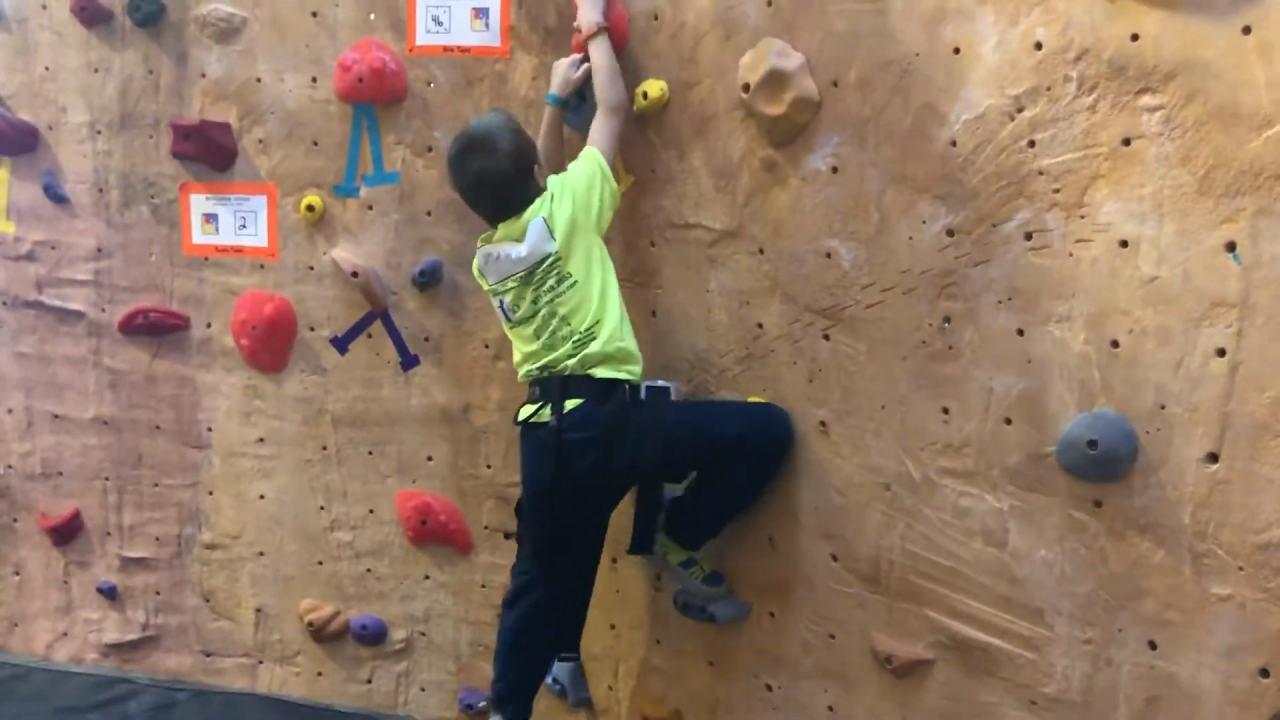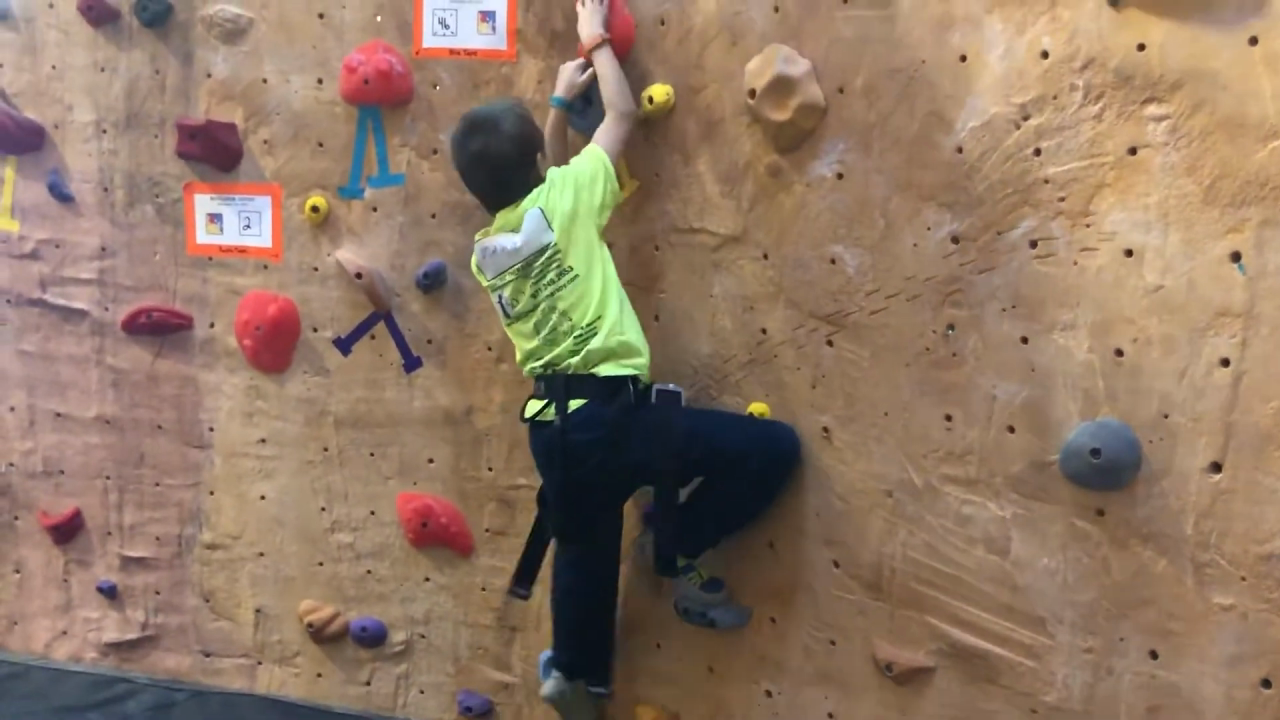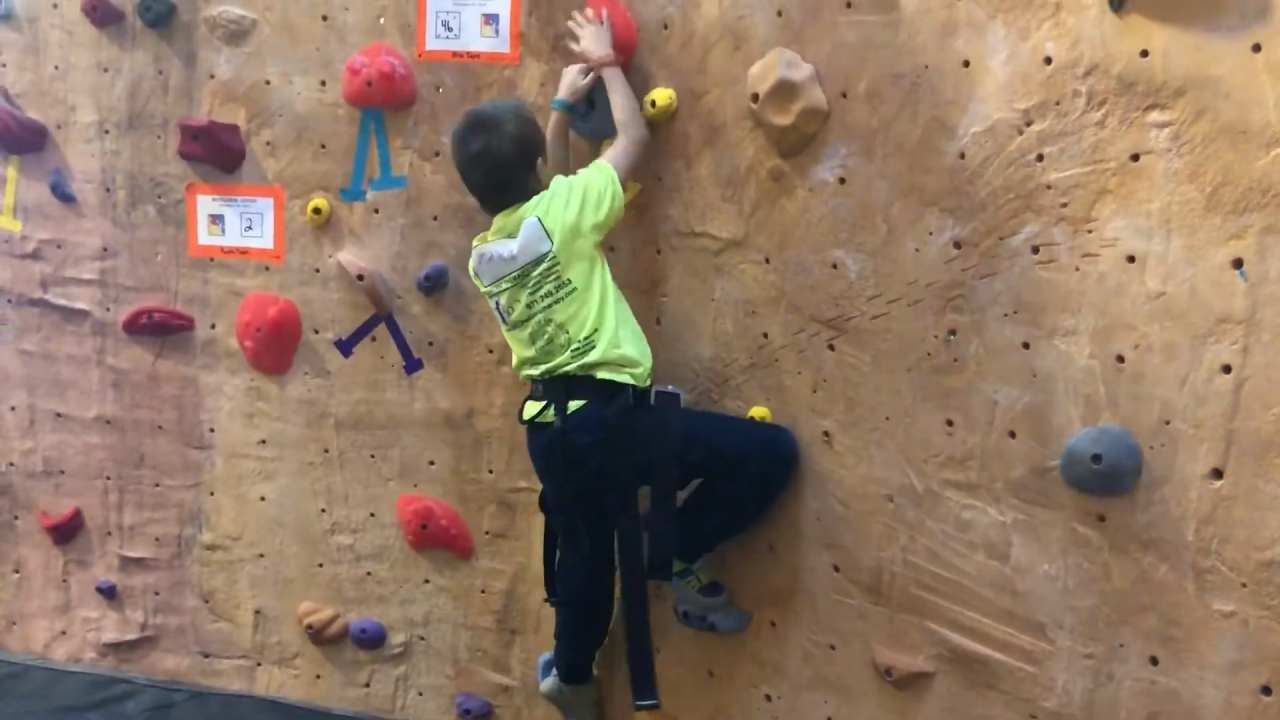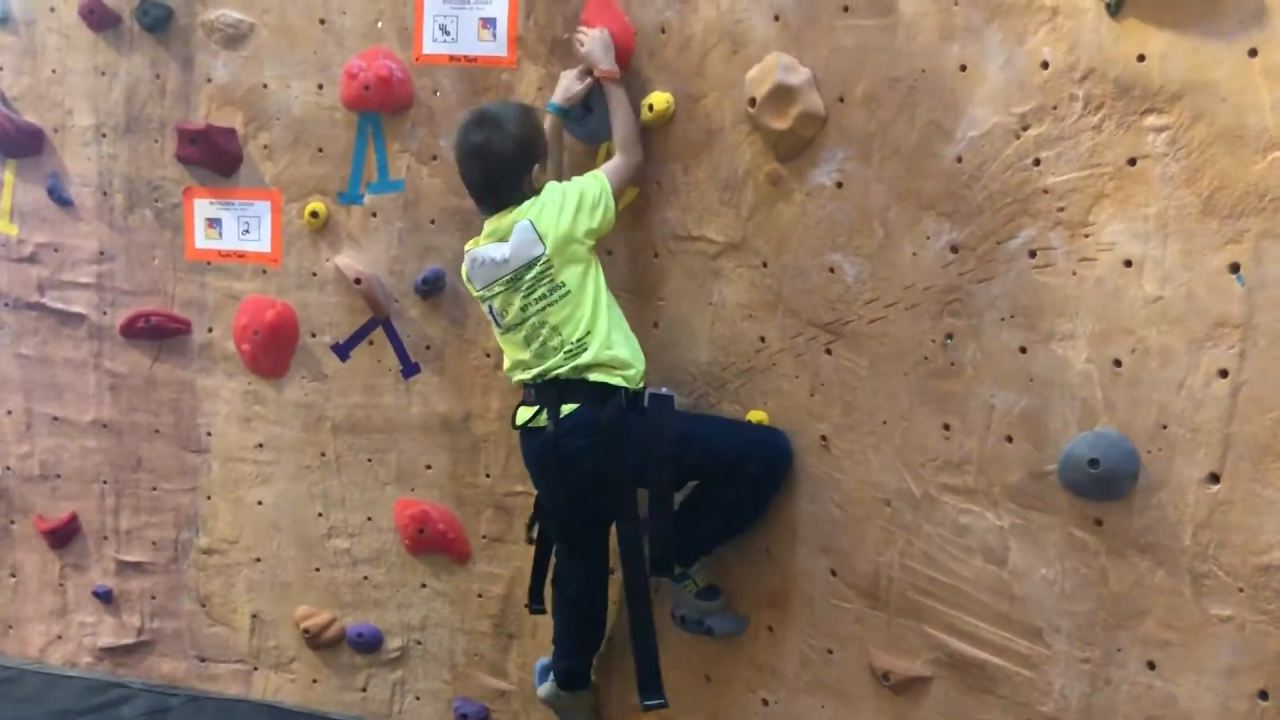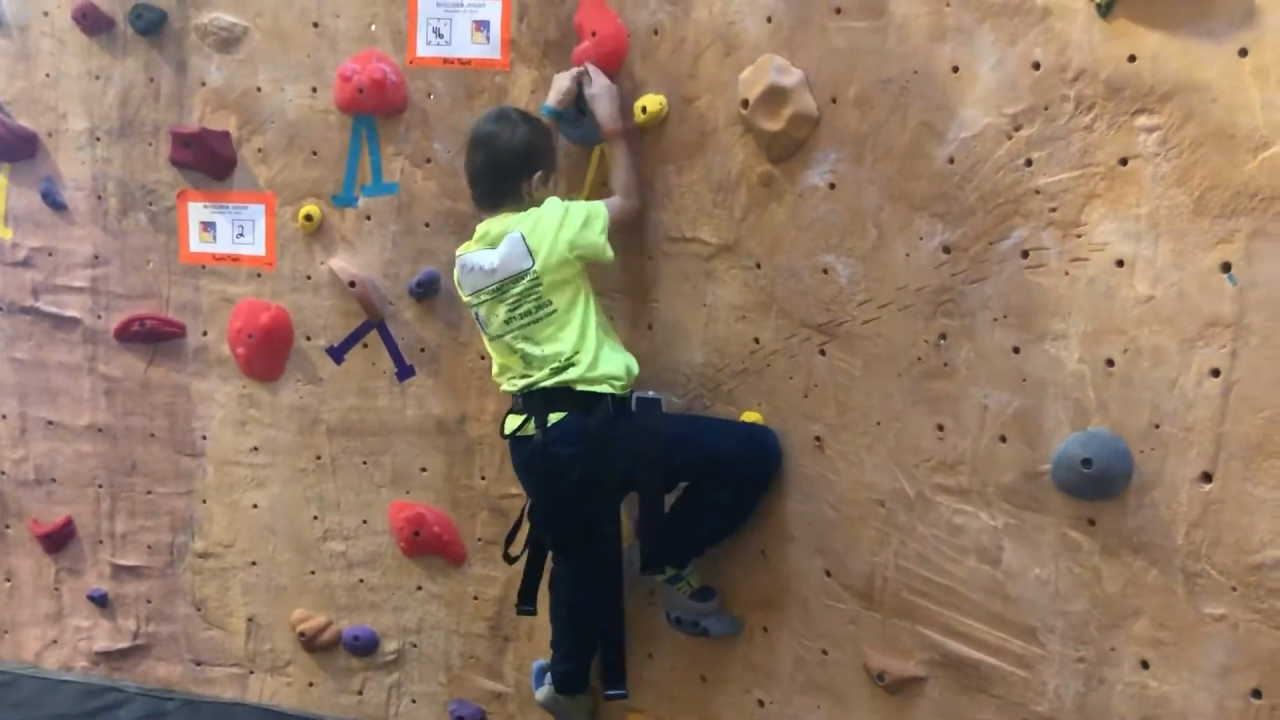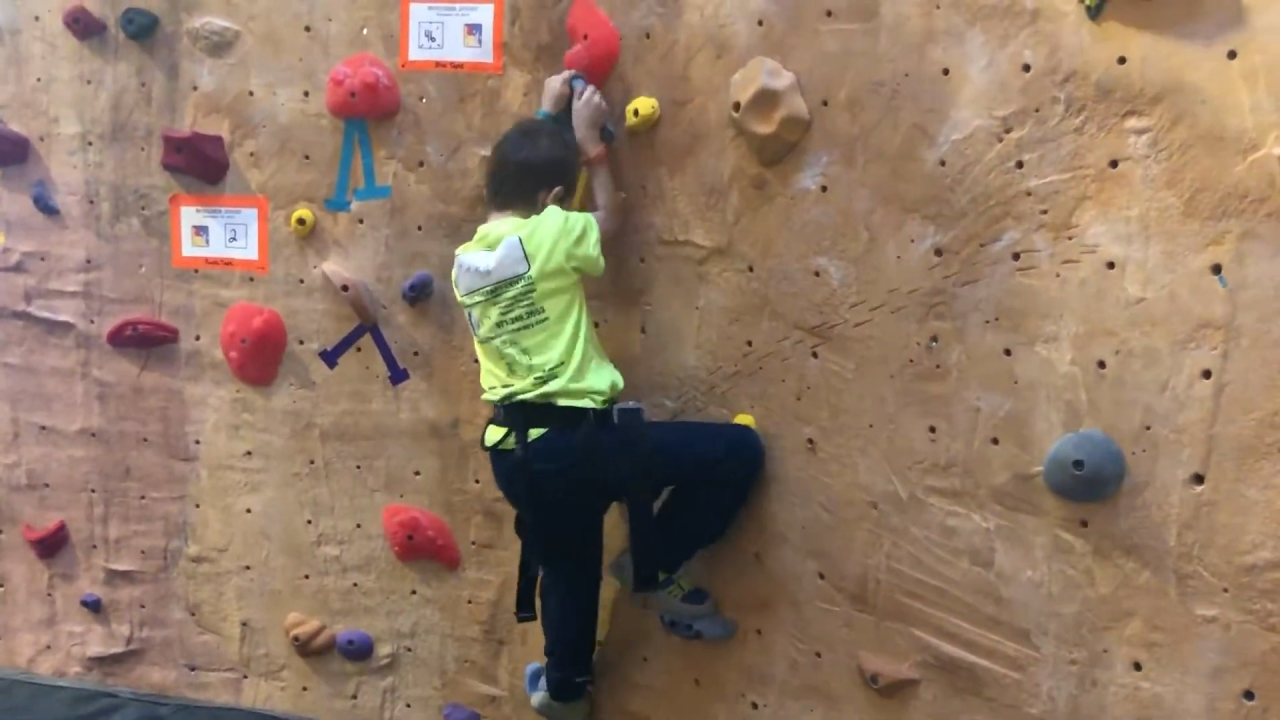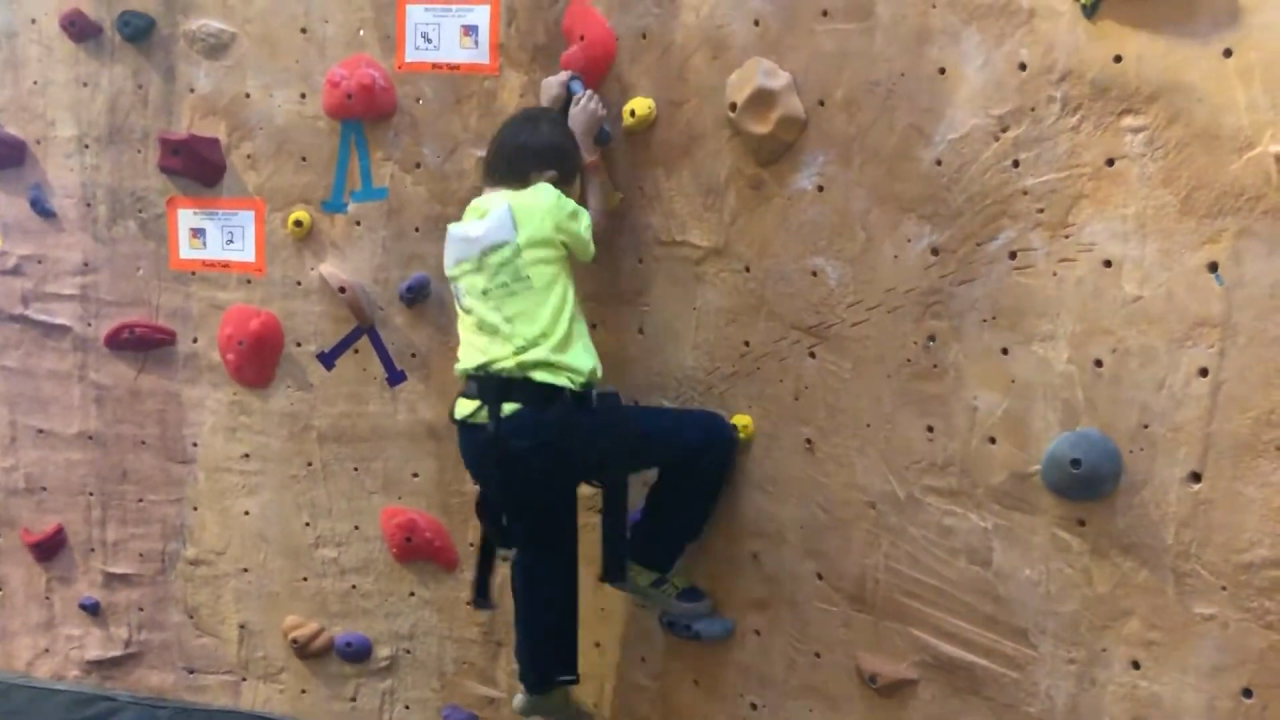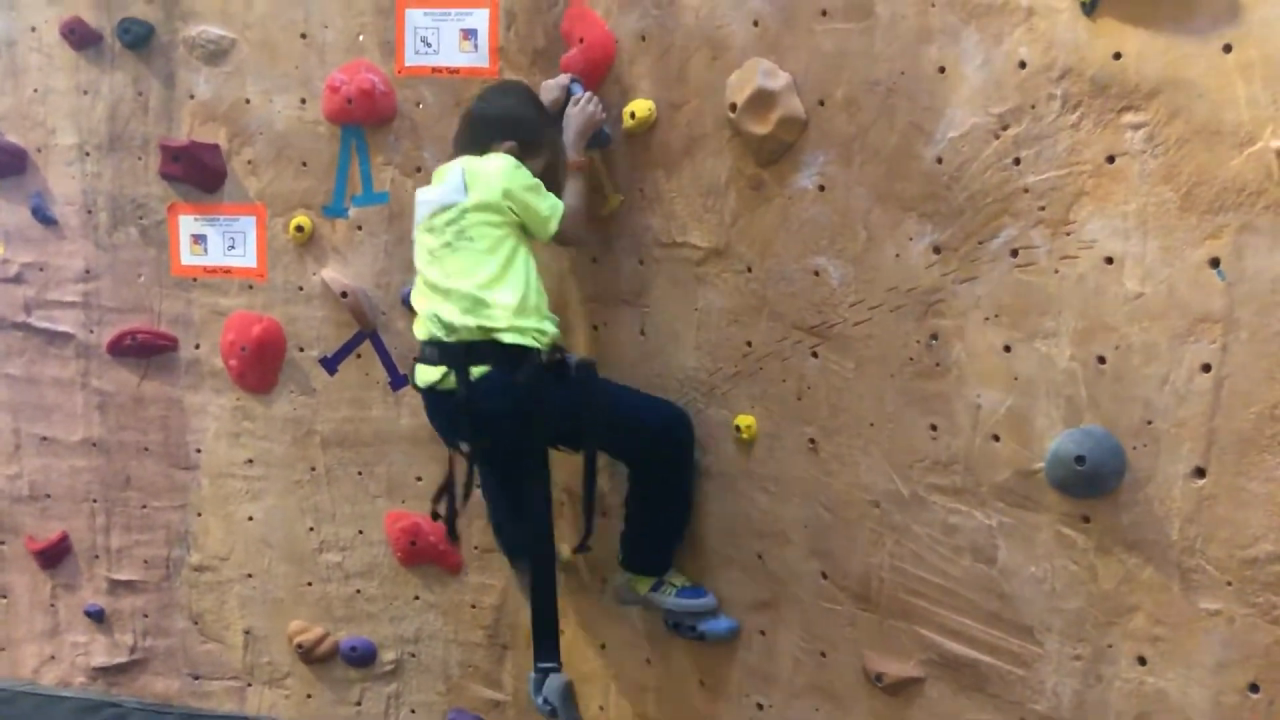
dt=0.2s
person 1, frame 1
left shoulder: (487, 257)
right shoulder: (566, 208)
left elbow: (536, 190)
right elbow: (614, 110)
left wrist: (555, 98)
left hip: (546, 430)
right hip: (610, 418)
left knee: (543, 579)
right knee: (767, 429)
right ankle: (676, 539)
person 1, frame 2
left shoulder: (487, 251)
right shoulder: (562, 201)
right elbow: (623, 115)
left wrist: (560, 101)
left hip: (553, 425)
right hip: (614, 415)
left knee: (583, 555)
right knee: (774, 447)
right ankle: (678, 549)
person 1, frame 3
left shoulder: (484, 254)
right shoulder: (563, 210)
right elbow: (634, 137)
left wrist: (561, 106)
right wrist: (604, 59)
left hip: (550, 429)
right hip: (610, 416)
left knee: (583, 554)
right knee: (772, 451)
right ankle: (675, 556)
person 1, frame 4
left shoulder: (476, 257)
right shoulder: (555, 214)
right elbow: (631, 157)
left wrist: (556, 112)
right wrist: (607, 71)
left hip: (543, 432)
right hip: (603, 420)
left knee: (581, 557)
right knee: (765, 452)
right ankle: (673, 560)
person 1, frame 5
left shoulder: (469, 260)
right shoulder: (550, 227)
left elbow: (519, 202)
right elbow: (627, 203)
left wrist: (549, 115)
right wrist: (610, 119)
left hip: (532, 439)
right hip: (595, 428)
left knee: (576, 561)
right knee: (755, 451)
right ankle: (663, 561)
person 1, frame 6
left shoulder: (467, 259)
right shoulder: (548, 235)
left elbow: (520, 177)
right elbow: (609, 222)
left wrist: (546, 122)
right wrist: (588, 138)
left hip: (514, 450)
right hip: (577, 440)
left knee: (566, 567)
right knee: (738, 451)
right ankle: (650, 567)
person 1, frame 7
left shoulder: (462, 229)
right shoulder: (540, 206)
right elbow: (595, 223)
left wrist: (544, 119)
right wrist: (585, 142)
left hip: (480, 427)
right hip: (549, 417)
left knee: (541, 552)
right knee: (708, 439)
right ankle: (646, 565)
person 1, frame 8
left shoulder: (438, 185)
right shoulder: (500, 173)
right elbow: (572, 228)
left wrist: (541, 111)
right wrist: (575, 144)
left hip: (442, 387)
right hip: (505, 378)
left knee: (514, 482)
right knee: (664, 431)
right ankle: (645, 572)
